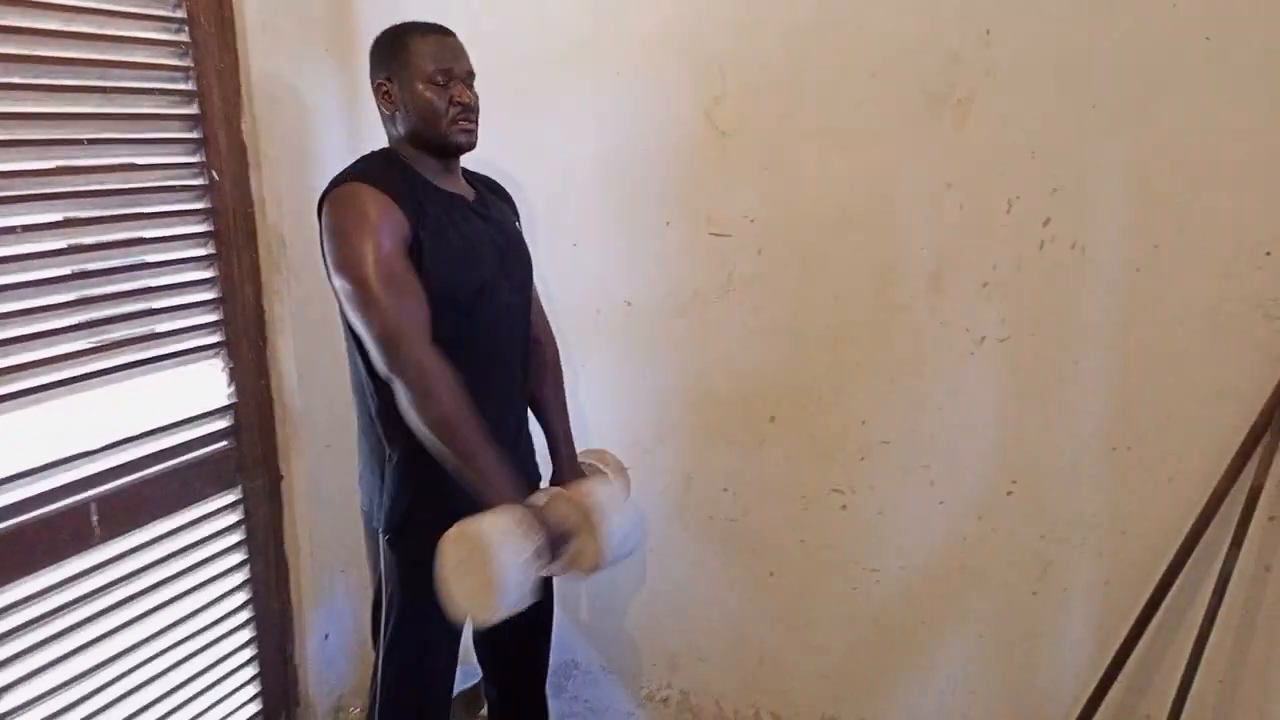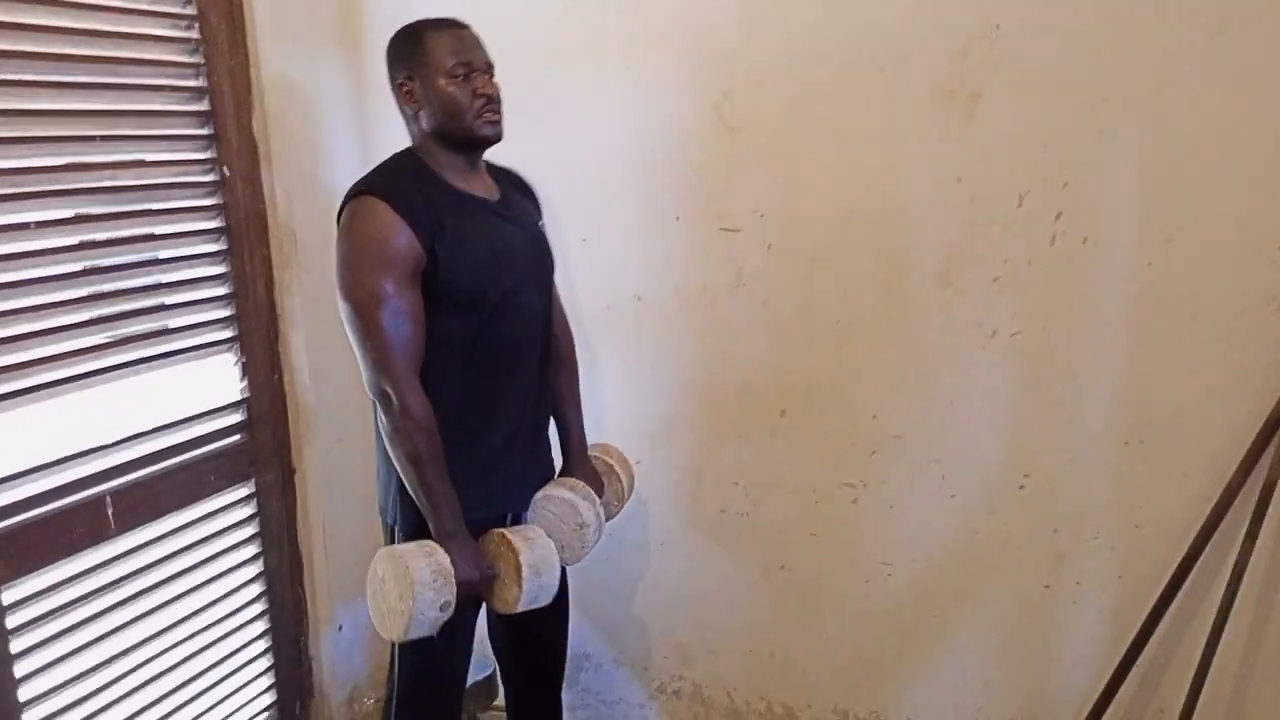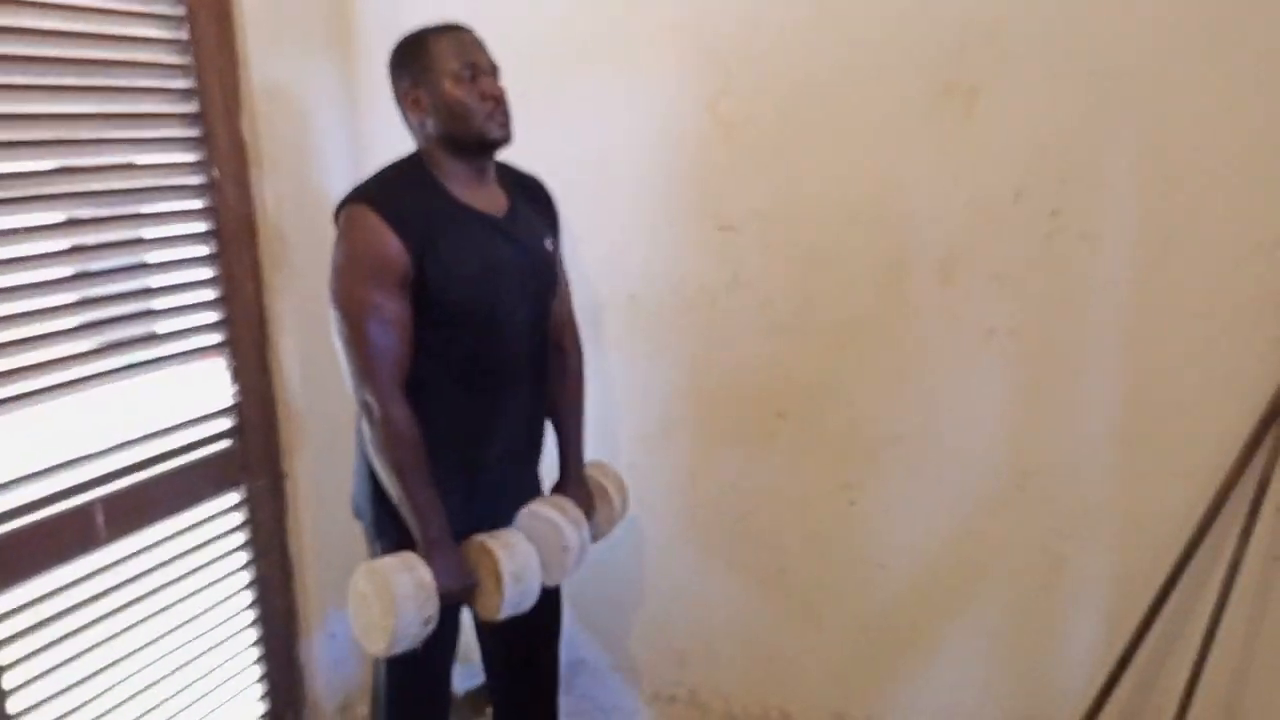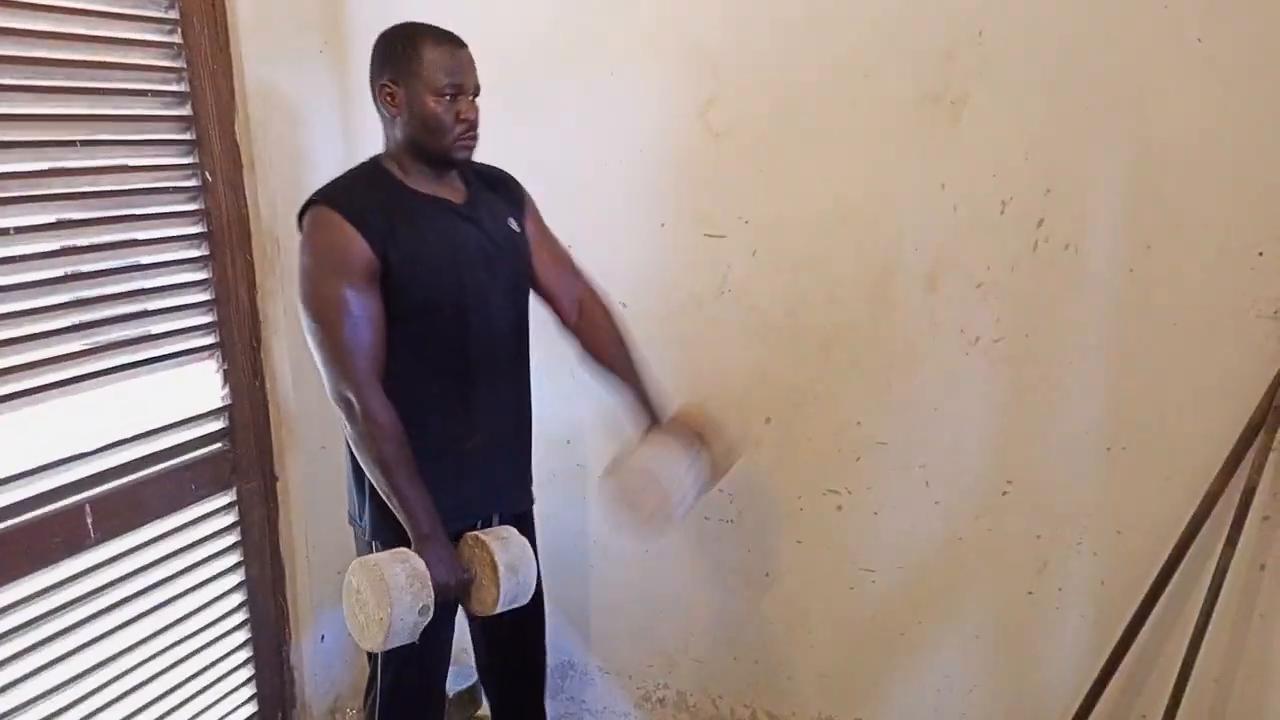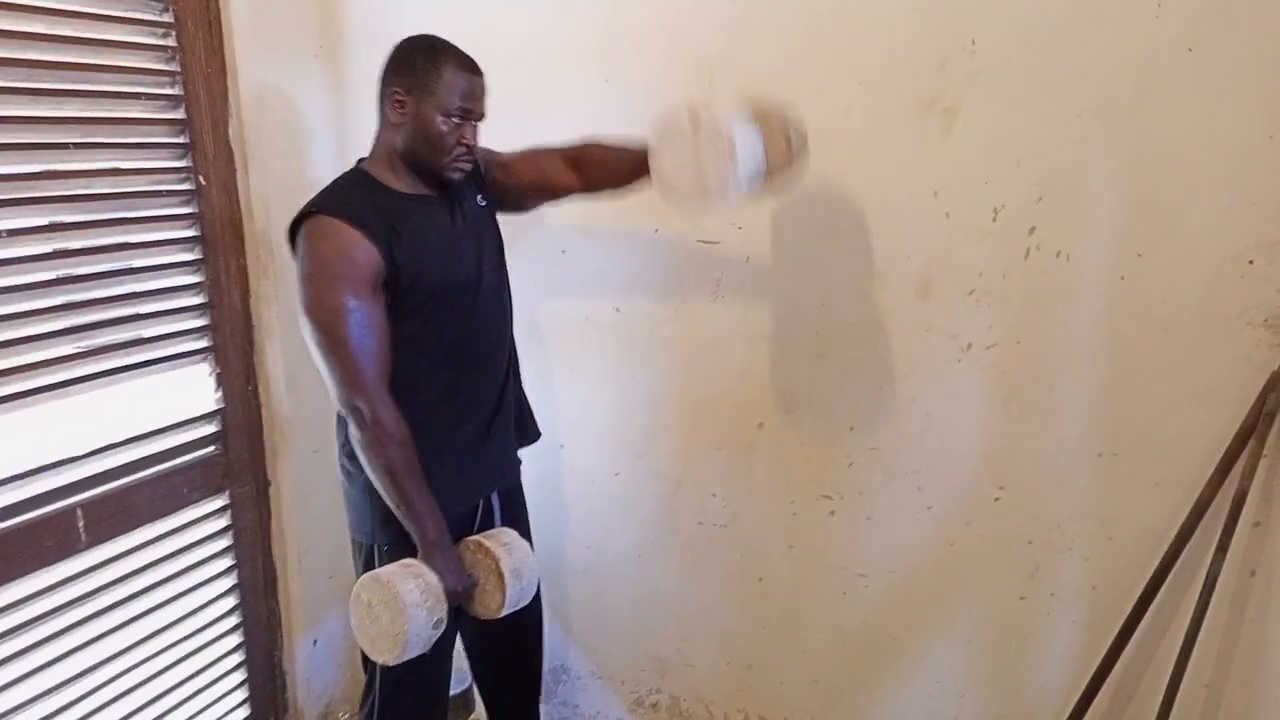
dt=0.3s
person 1, frame 1
left shoulder: (493, 197)
right shoulder: (364, 201)
right elbow: (411, 363)
left wrist: (564, 459)
right wrist: (506, 502)
left hip: (507, 477)
right hip: (424, 494)
left knee: (522, 655)
person 1, frame 2
left shoulder: (516, 192)
right shoulder: (383, 213)
right elbow: (397, 392)
left wrist: (576, 454)
right wrist: (451, 535)
left hip: (526, 479)
right hip: (438, 496)
left knee: (538, 651)
person 1, frame 3
left shoulder: (533, 200)
right shoulder: (379, 222)
left elbow: (560, 338)
right elbow: (380, 401)
left wrist: (572, 471)
right wrist: (435, 541)
left hip: (514, 487)
right hip: (418, 504)
left knee: (530, 649)
person 1, frame 4
left shoulder: (501, 194)
right shoulder: (343, 222)
left elbow: (576, 301)
right elbow: (359, 397)
left wrist: (651, 409)
right wrist: (427, 536)
left hip: (504, 487)
right hip: (409, 506)
left knee: (519, 660)
person 1, frame 5
left shoulder: (471, 184)
right shoulder: (340, 231)
left elbow: (573, 168)
right elbow: (366, 407)
right wrist: (433, 544)
left hip: (493, 479)
right hip: (402, 501)
left knee: (514, 648)
